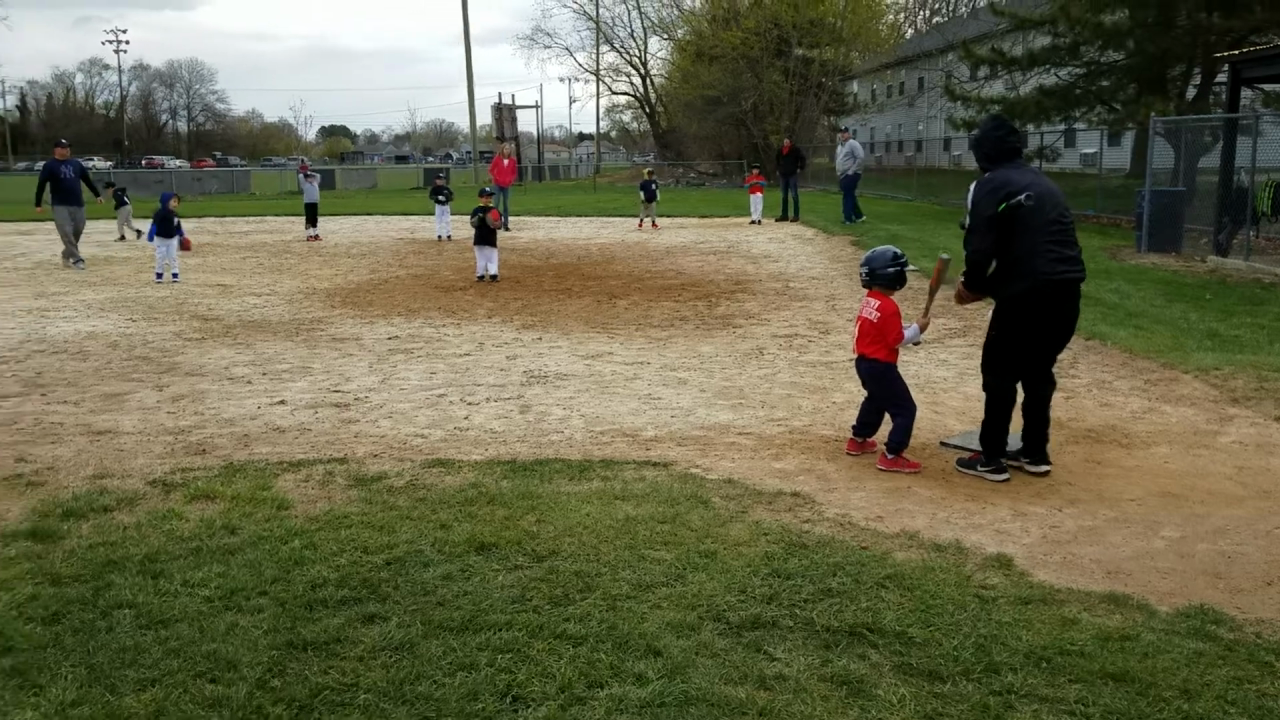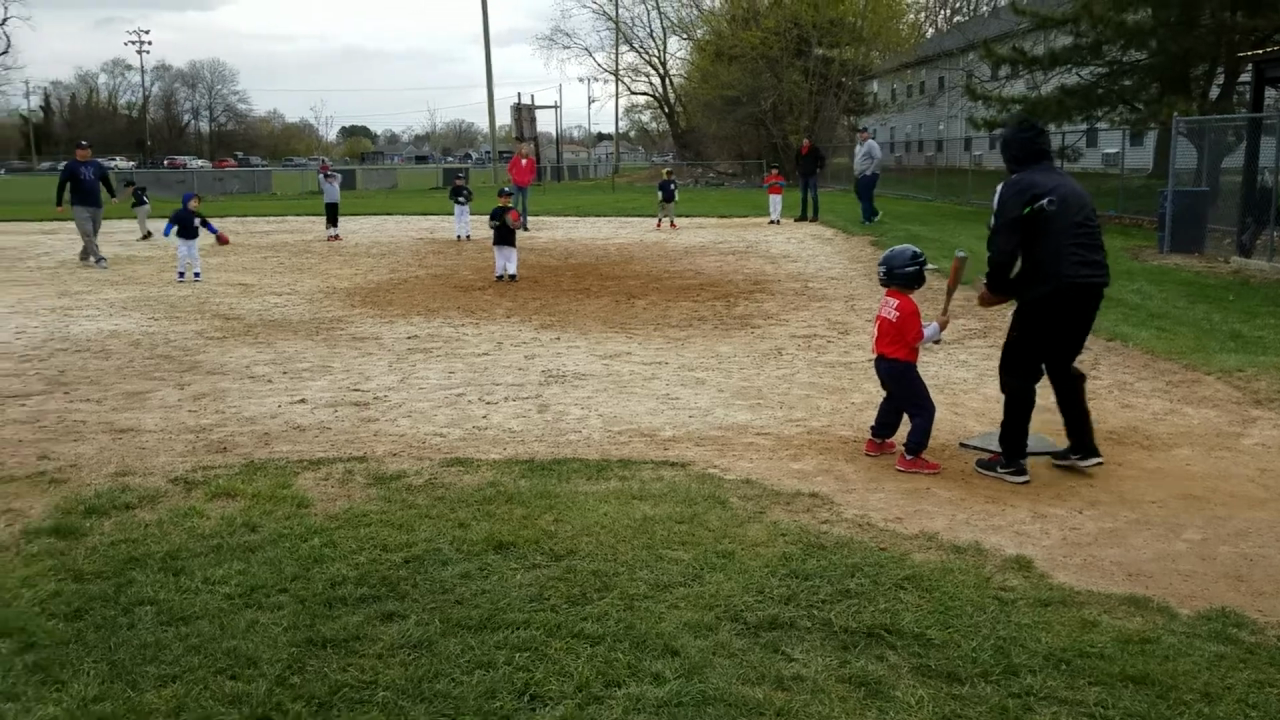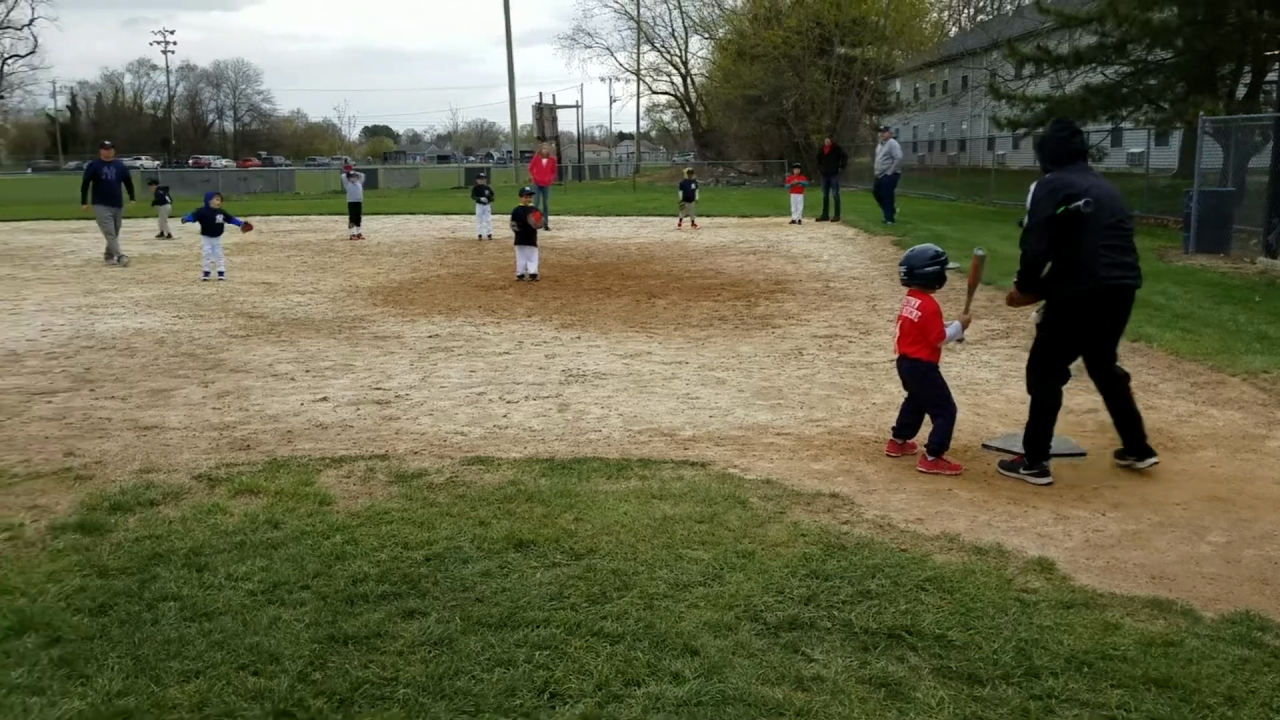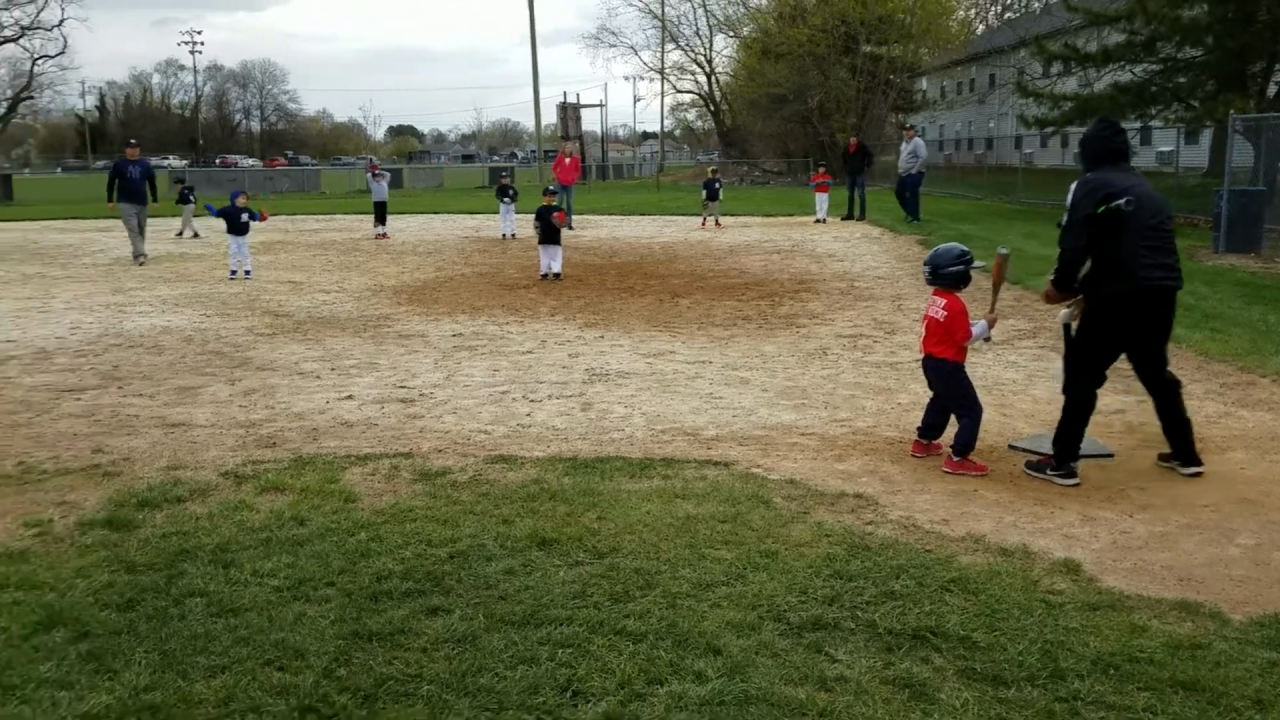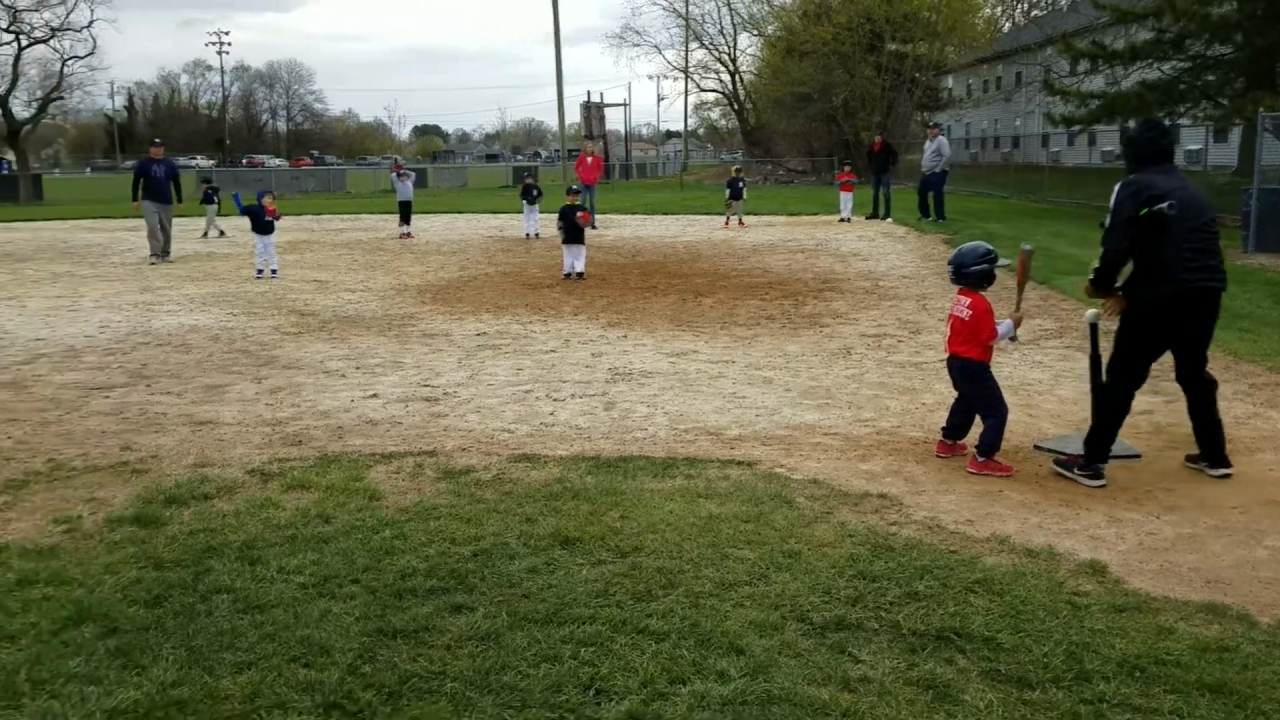
dt=0.1s
person 1, frame 1
left shoulder: (990, 186)
right shoulder: (1044, 182)
left elbow: (980, 246)
left wrist: (972, 284)
right wrist: (987, 284)
left hip: (1026, 293)
right hip: (1066, 290)
left knee: (1000, 372)
right knee: (1038, 371)
left ankle: (992, 459)
right ankle: (1035, 452)
person 1, frame 2
left shoulder: (1016, 187)
right shoulder: (1072, 186)
left elbow: (1003, 248)
left wrist: (995, 286)
right wrist: (1012, 288)
left hip: (1050, 294)
right hip: (1089, 290)
left knee: (1017, 372)
right knee: (1062, 365)
left ankle: (1011, 460)
right ankle: (1083, 447)
person 1, frame 3
left shoulder: (1050, 187)
right shoulder: (1106, 188)
left elbow: (1035, 247)
left wrist: (1025, 287)
right wrist: (1042, 289)
left hip: (1080, 295)
right hip: (1120, 291)
left knee: (1045, 372)
right knee: (1105, 367)
left ankle: (1035, 462)
right ankle: (1137, 448)
person 1, frame 4
left shoulder: (1091, 186)
right shoulder: (1147, 189)
left elbow: (1075, 246)
left wrist: (1061, 285)
right wrist: (1083, 288)
left hip: (1119, 296)
right hip: (1162, 294)
left knee: (1082, 375)
right knee: (1156, 371)
left ankle: (1063, 462)
right ankle: (1186, 454)
person 1, frame 5
left shoulder: (1135, 187)
right shoulder: (1194, 191)
left elbow: (1117, 246)
left wrist: (1100, 285)
right wrist: (1130, 291)
left hip: (1161, 297)
right hip: (1205, 297)
left knee: (1121, 377)
right knee: (1194, 373)
left ankle: (1092, 462)
right ankle: (1214, 456)
person 2, frame 1
left shoulder: (869, 300)
right shoulder: (888, 307)
right elbow: (897, 340)
left wrist: (909, 328)
right wrist: (917, 329)
left hip: (864, 362)
right hip: (880, 366)
left knee: (876, 400)
right knee: (905, 409)
left ankle: (858, 439)
right ankle: (891, 456)
person 2, frame 2
left shoulder: (888, 299)
right shoulder: (907, 306)
right elbow: (916, 339)
left wrist: (929, 327)
right wrist: (937, 327)
left hip: (883, 362)
right hip: (900, 366)
left knee: (894, 401)
right knee: (923, 410)
left ankle: (877, 440)
right ankle: (910, 457)
person 2, frame 3
left shoulder: (909, 299)
right shoulder: (929, 306)
right elbow: (939, 339)
left wrist: (951, 326)
right wrist: (959, 326)
left hip: (905, 362)
right hip: (922, 366)
left knee: (916, 401)
right knee: (945, 410)
left ankle: (898, 441)
right ankle: (932, 458)
person 2, frame 4
left shoulder: (935, 298)
right shoulder: (955, 305)
right elbow: (965, 338)
left wrist: (978, 325)
right wrist: (985, 325)
left hip: (931, 361)
right hip: (948, 366)
left knee: (941, 402)
right knee: (971, 410)
left ankle: (923, 442)
right ankle: (958, 459)
person 2, frame 5
left shoulder: (960, 298)
right shoulder: (980, 304)
right elbow: (991, 337)
left wrist: (1003, 324)
right wrist: (1011, 324)
left hip: (956, 361)
right hip: (973, 366)
left knee: (966, 401)
right knee: (996, 411)
left ankle: (948, 442)
right ankle: (982, 459)
